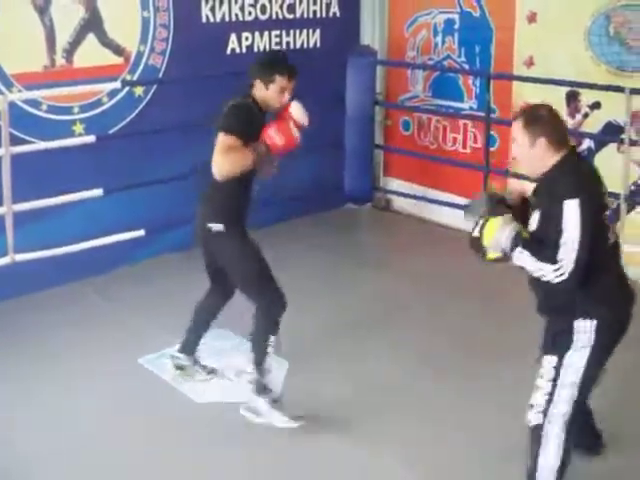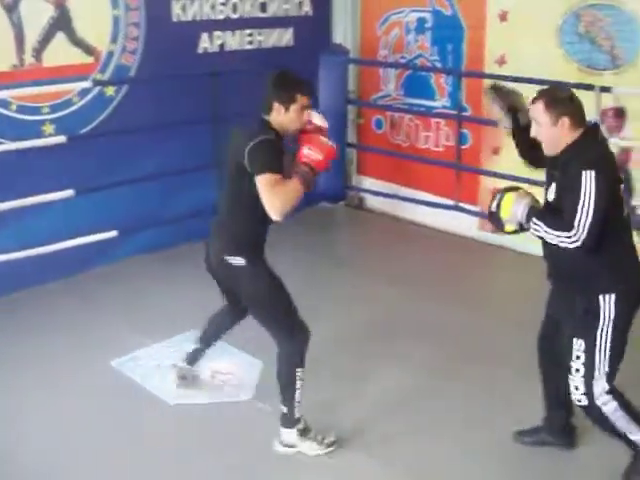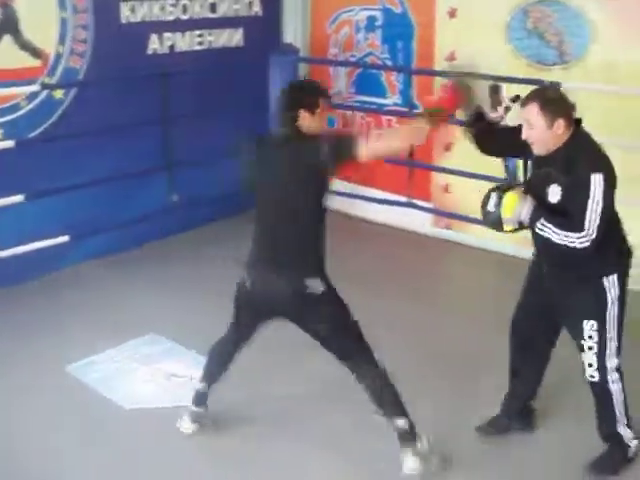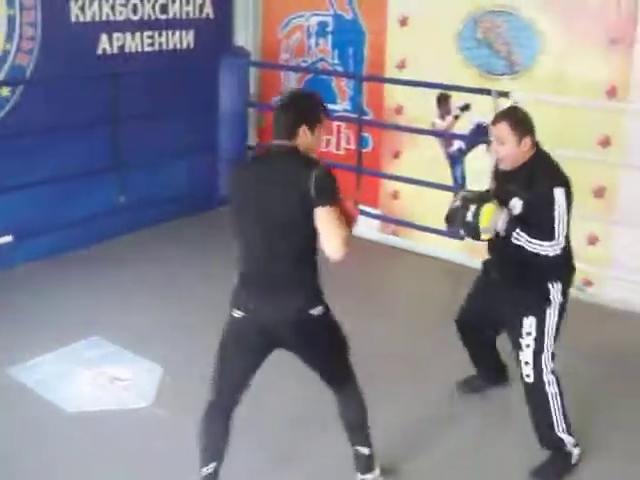
dt=0.3s
person 1, frame 1
left shoulder: (254, 114)
right shoulder: (237, 112)
left elbow: (262, 165)
right elbow: (222, 167)
left wrist: (284, 135)
right wrist: (266, 146)
left hip: (217, 221)
right hip: (221, 224)
left knee: (219, 289)
right knee: (271, 302)
left ankle: (185, 358)
right ankle: (261, 397)
person 1, frame 2
left shoulder: (265, 136)
right shoulder: (262, 144)
left elbow: (281, 185)
right elbow: (277, 208)
left wrist: (310, 141)
right wrist: (308, 167)
left hip: (222, 249)
right hip: (240, 256)
left knee: (238, 306)
right knee: (294, 334)
left ankle: (189, 363)
right ankle: (291, 430)
person 1, frame 3
left shoulder: (261, 151)
right shoulder: (321, 148)
right elbow: (389, 143)
right wrist: (421, 128)
left hip: (259, 278)
right hip: (305, 284)
left knee: (234, 337)
right knee: (363, 363)
left ankle: (196, 410)
right ankle: (411, 447)
person 1, frame 4
left shoulder: (239, 173)
right shoulder: (314, 174)
right elbow: (335, 250)
right wrist: (343, 217)
left hip: (249, 310)
right hip: (303, 311)
left knee: (220, 404)
right knee: (345, 386)
person 2, frame 1
left shoulder: (573, 190)
right shoulder: (562, 172)
left elbow: (563, 271)
right elbow: (549, 225)
left wrist: (511, 241)
right wrist: (512, 206)
left hip: (589, 316)
right hip: (573, 307)
left knee: (547, 414)
right knee: (557, 378)
right ankle: (583, 436)
person 2, frame 2
left shoulder: (589, 165)
right shoulder: (573, 150)
left elbow: (575, 237)
right elbow: (535, 154)
left wrist: (527, 213)
right wrist: (515, 113)
left hip: (602, 291)
right hip: (574, 282)
left knee: (590, 388)
right knee: (551, 350)
right ankle: (558, 427)
person 2, frame 3
left shoulder: (590, 167)
right shoulder: (541, 141)
left elbow: (582, 236)
right elbow: (495, 142)
left wrist: (530, 215)
right wrist: (472, 112)
left hip: (593, 275)
right hip: (549, 266)
left knee: (599, 363)
right knee: (525, 334)
right ankle: (517, 412)
person 2, frame 4
left shoulder: (550, 184)
right shoulder: (508, 162)
left elbow: (553, 247)
left wrist: (505, 225)
right wrist: (472, 204)
left hip: (539, 284)
right hip: (501, 271)
left knee: (536, 368)
right knee: (470, 322)
left ankle: (564, 450)
right ankle: (492, 373)
